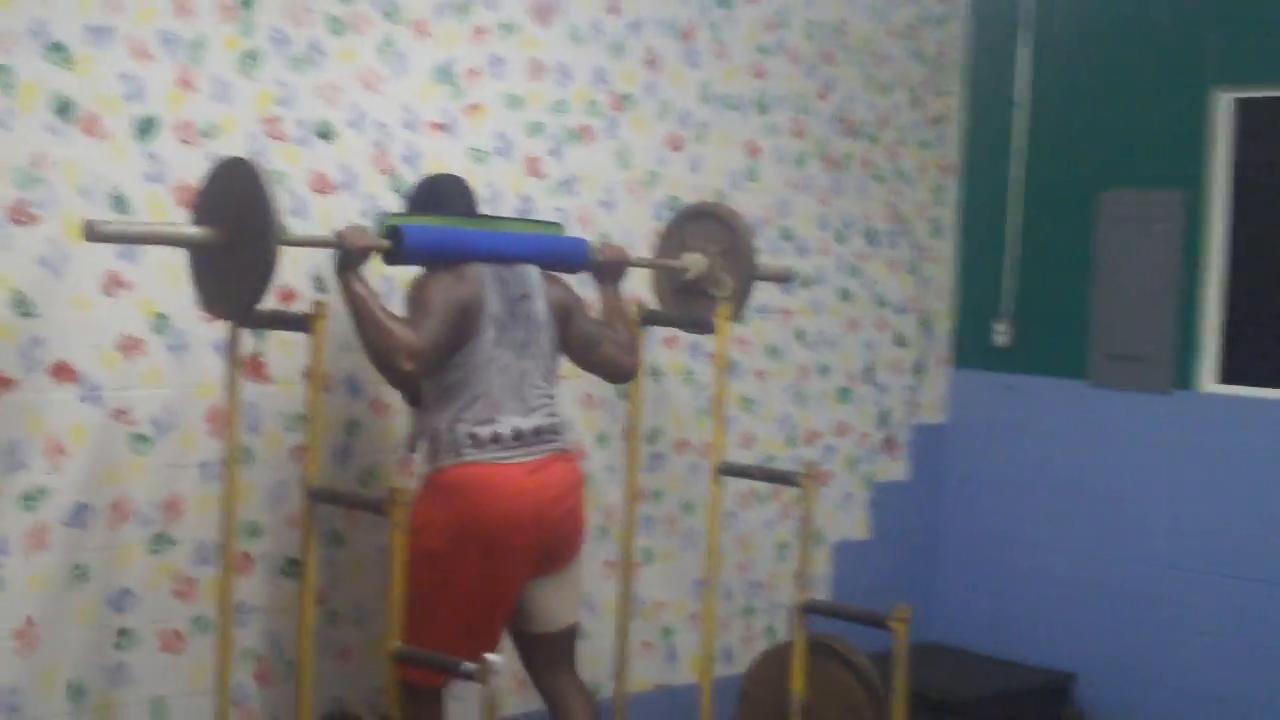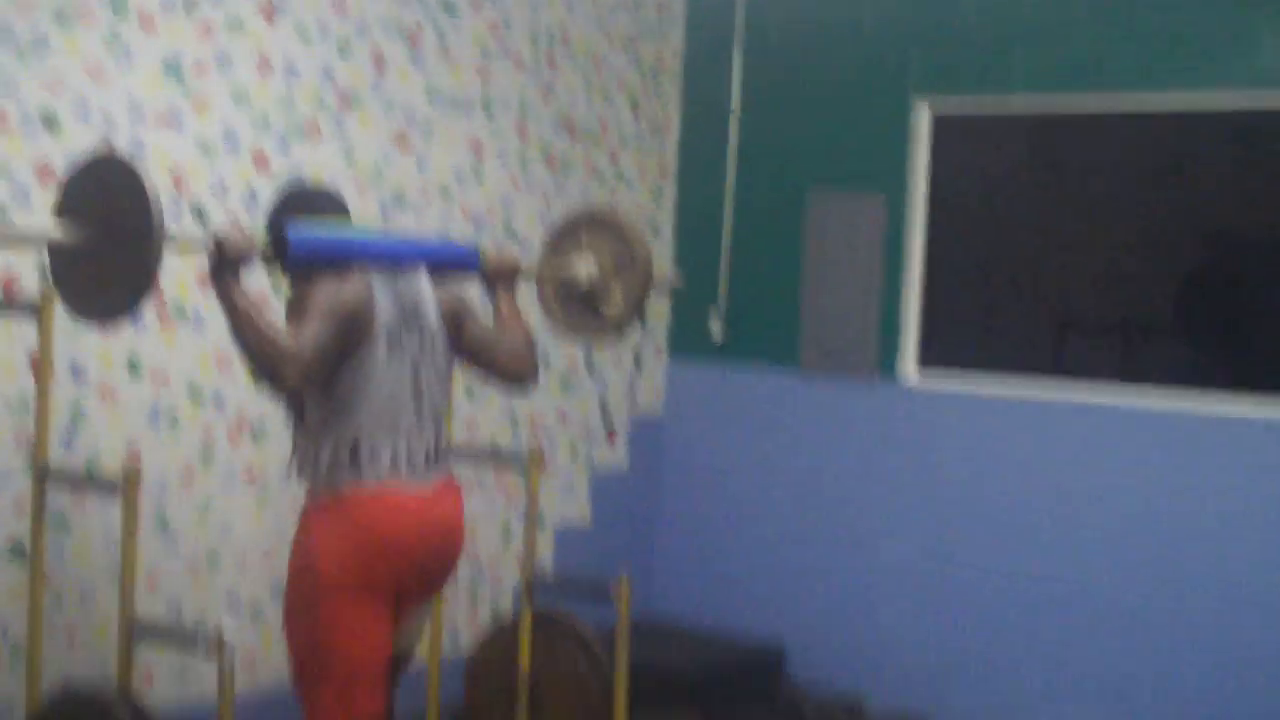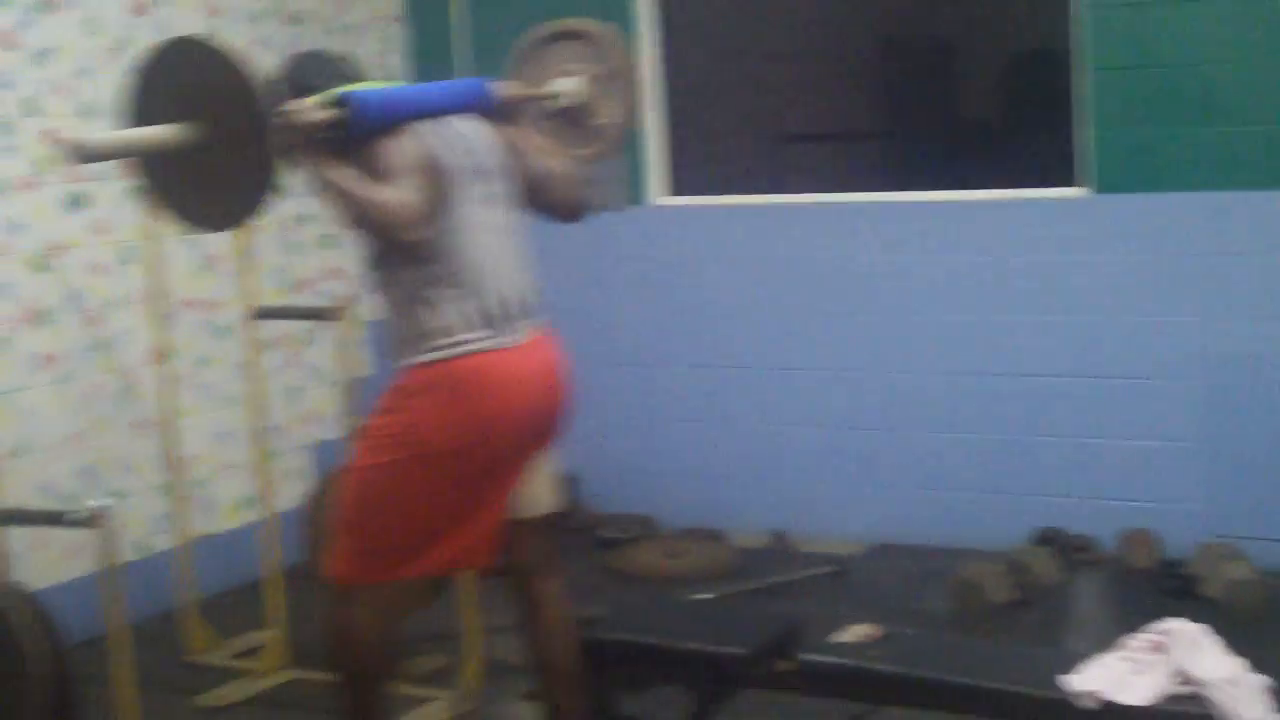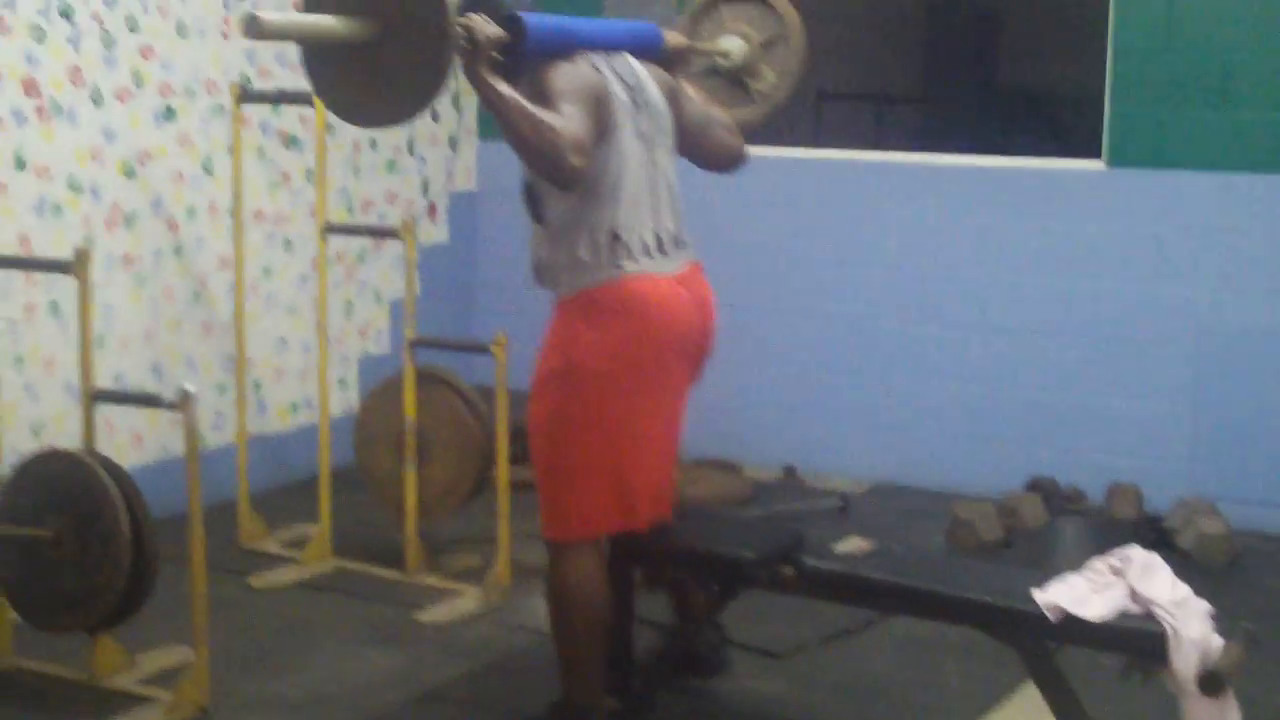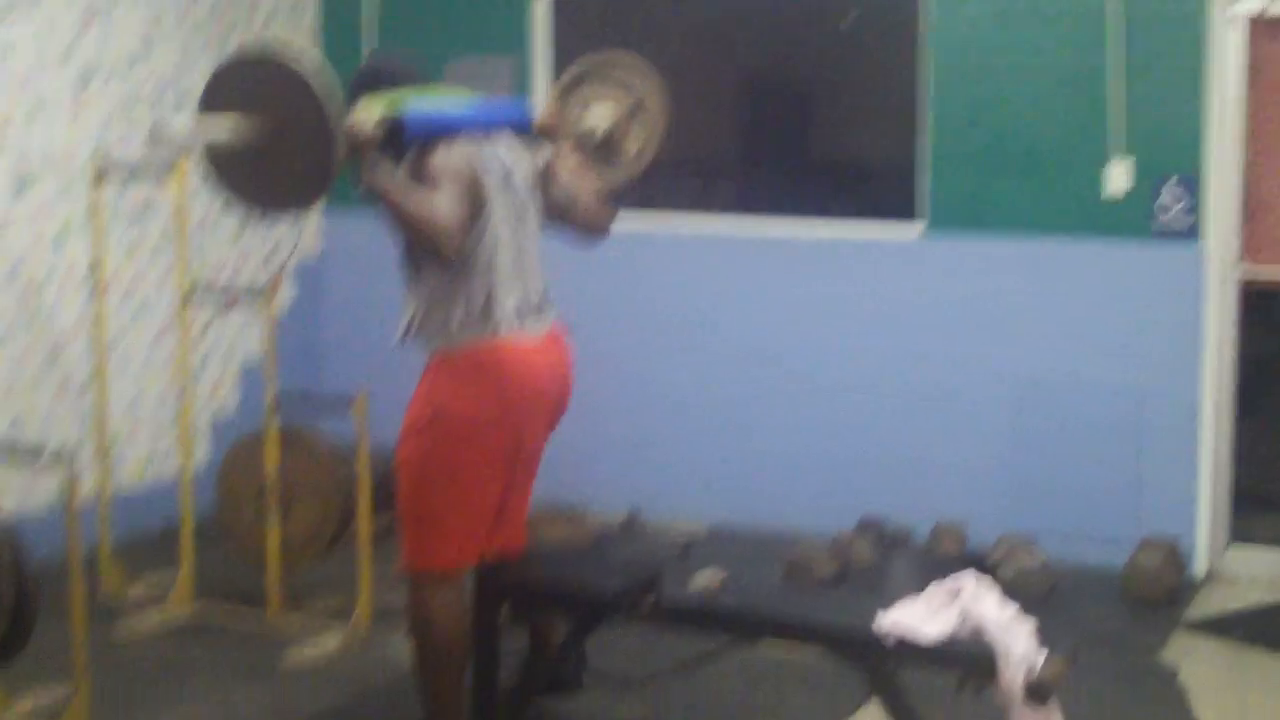
dt=1s
person 1, frame 1
left shoulder: (444, 284)
right shoulder: (547, 286)
left elbow: (408, 361)
right elbow: (623, 362)
left wrist: (352, 275)
right wrist: (609, 282)
left hip: (475, 492)
right hip: (555, 483)
right knee: (557, 670)
person 1, frame 2
left shoulder: (329, 292)
right shoulder: (433, 293)
left elbow: (290, 370)
right elbow: (519, 367)
left wrist: (227, 281)
right wrist: (502, 291)
left hip: (359, 520)
right hip: (436, 513)
person 1, frame 3
left shoulder: (392, 148)
right shoulder: (478, 129)
left elbow: (408, 233)
right elbow: (572, 198)
left wrist: (319, 160)
right wrist: (514, 126)
left hip: (459, 385)
right hip: (534, 366)
left knee: (357, 576)
right knee: (537, 571)
person 1, frame 4
left shoulder: (559, 77)
right shoulder: (641, 73)
left elbow: (567, 158)
right elbow: (728, 148)
left wrist: (483, 78)
right wrist: (684, 74)
left hip: (614, 310)
right hip: (681, 294)
left knee: (576, 529)
right knee: (648, 491)
right ankle: (695, 638)
person 1, frame 5
left shoulder: (437, 158)
right shoulder: (512, 148)
left elbow: (445, 240)
right elbow: (596, 215)
right wrist: (559, 144)
left hip: (481, 372)
right hip: (543, 355)
left knee: (434, 567)
right knee: (497, 531)
right ankle: (548, 647)
